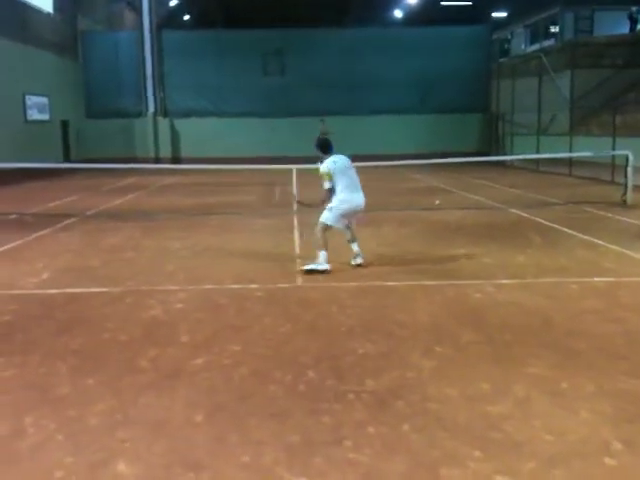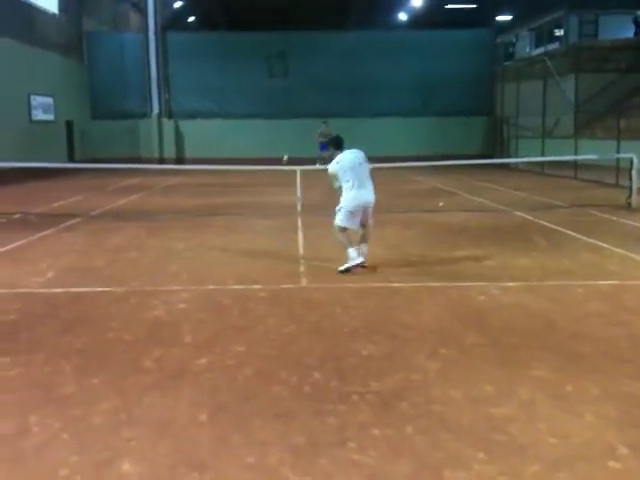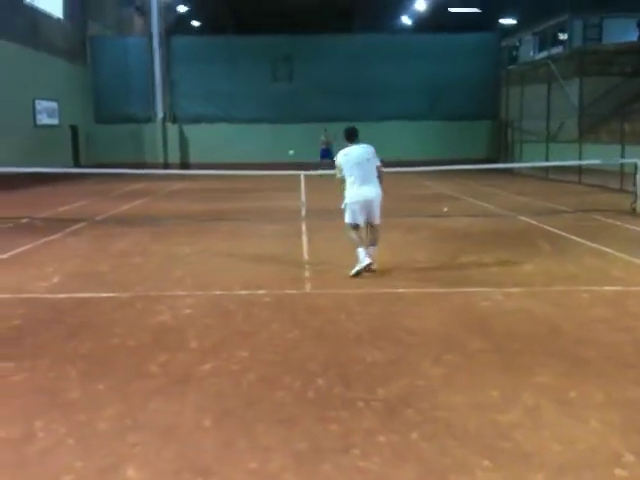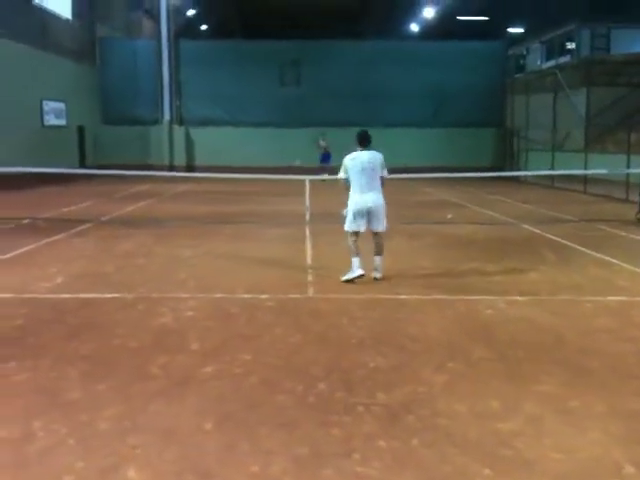
dt=0.2s
person 1, frame 1
left shoulder: (325, 167)
right shoulder: (344, 159)
left elbow: (329, 192)
left wrist: (319, 203)
left hip: (344, 200)
right hip: (360, 199)
left knee: (321, 228)
right knee: (348, 225)
left ankle: (321, 262)
right ankle: (357, 256)
person 1, frame 2
left shoulder: (332, 166)
right shoulder: (359, 153)
left elbow: (340, 186)
right elbow: (370, 176)
left hip: (351, 198)
right hip: (369, 196)
left knee: (340, 230)
right knee: (365, 225)
left ankle: (354, 257)
right ankle: (362, 256)
person 1, frame 3
left shoulder: (340, 156)
right shoulder: (369, 149)
left elbow: (343, 179)
right elbow: (379, 173)
right wrist: (377, 186)
left hip: (354, 195)
right hip: (373, 192)
left knee: (354, 228)
right knee: (373, 227)
left ankle: (364, 258)
right ankle: (369, 259)
person 1, frame 4
left shoulder: (348, 159)
right shoulder: (379, 157)
left elbow: (345, 183)
right elbow: (382, 182)
left hip: (357, 200)
right hip: (376, 199)
left knee: (353, 236)
right knee: (378, 235)
left ankle: (357, 268)
right ankle: (377, 270)
